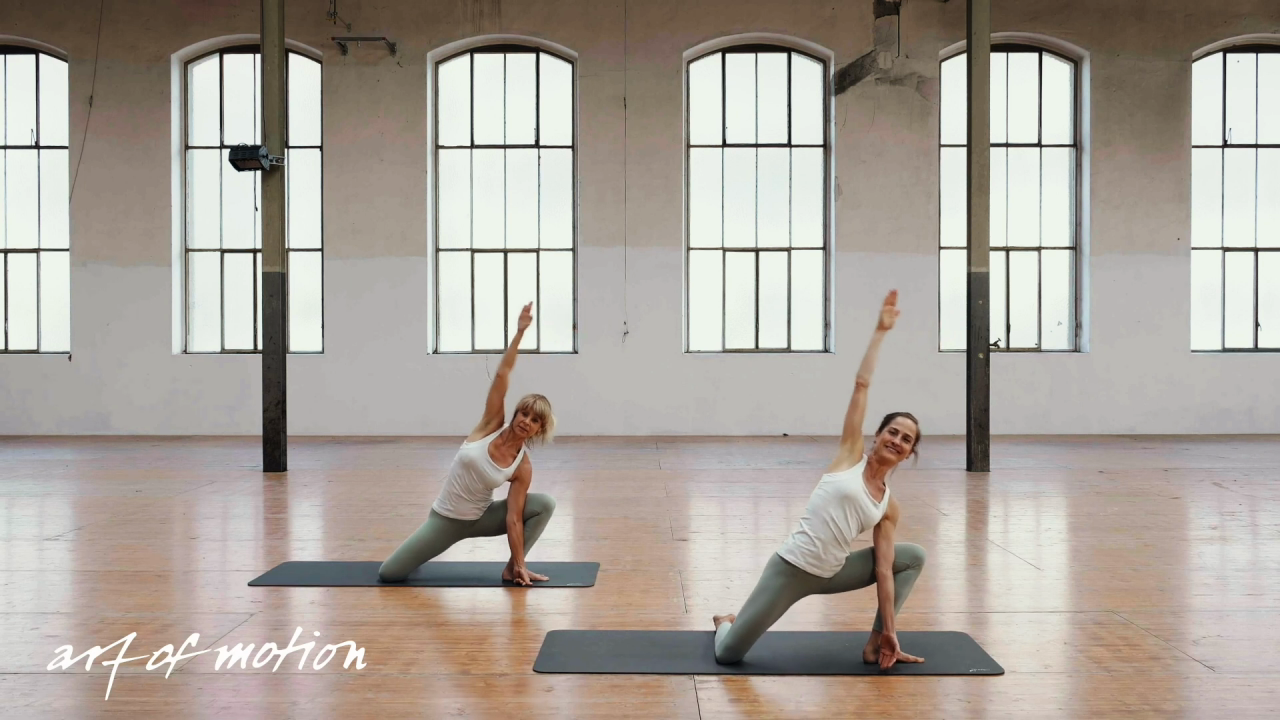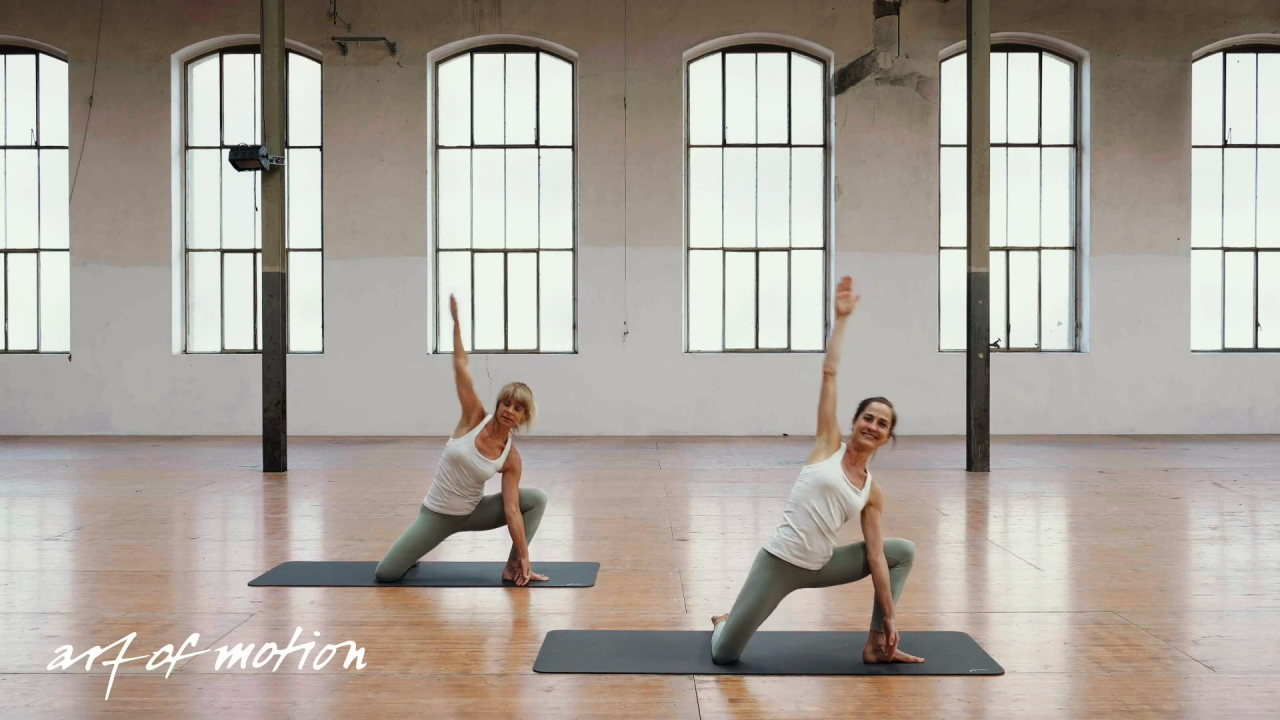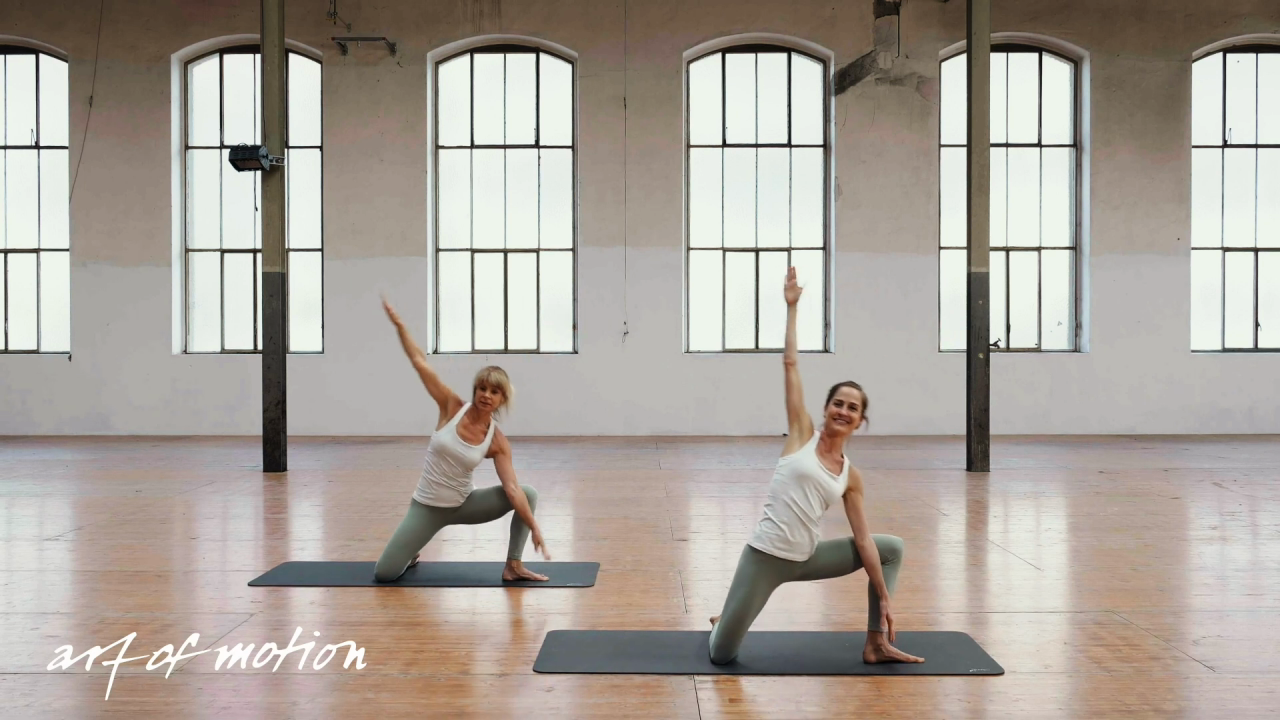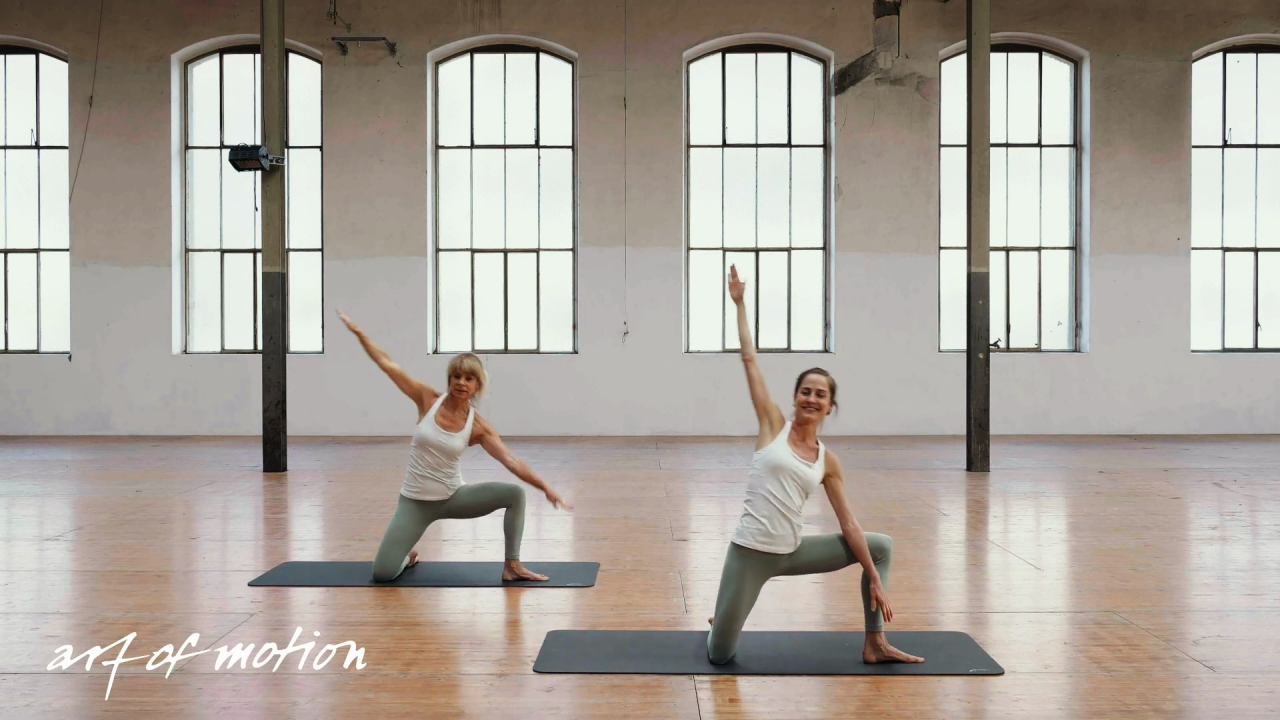
dt=0.2s
person 1, frame 1
left shoulder: (889, 508)
right shoulder: (851, 457)
left elbow: (883, 569)
right elbow: (861, 385)
left wrist: (889, 629)
right wrist: (879, 332)
left hip: (829, 576)
right hip: (790, 570)
left knee: (913, 557)
right knee: (728, 654)
left ankle: (876, 645)
right ankle: (726, 623)
person 1, frame 2
left shoulder: (872, 493)
right shoulder: (829, 447)
left elbow: (875, 555)
right elbow: (829, 374)
left wrist: (889, 615)
right wrist: (841, 319)
left hip: (818, 567)
right hip: (777, 563)
left knee: (902, 552)
right knee: (725, 655)
left ankle: (877, 644)
right ankle: (724, 622)
person 1, frame 3
left shoulder: (850, 477)
right shoulder: (803, 436)
left elbow: (861, 538)
right elbow: (791, 365)
left wrist: (883, 597)
right wrist: (792, 308)
left hip: (805, 558)
right hip: (763, 557)
left knee: (891, 548)
right knee: (722, 656)
left ankle: (876, 643)
right ankle: (722, 624)
person 1, frame 4
left shoulder: (828, 462)
right shoulder: (775, 425)
left elbow: (848, 524)
right elbow: (749, 360)
left wrist: (875, 579)
right wrist: (739, 305)
left hip: (792, 552)
right hip: (749, 553)
left knee: (880, 546)
right knee: (720, 655)
left ankle: (874, 644)
right ankle: (720, 624)
person 2, frame 1
left shoulder: (522, 468)
right shoulder: (492, 426)
left elbow: (513, 519)
right elbow: (502, 375)
left wrist: (520, 562)
right wrist: (520, 333)
left hip: (481, 518)
right hip: (445, 519)
left knee: (545, 504)
right knee: (388, 574)
left ankle: (511, 568)
right ankle: (417, 554)
person 2, frame 2
left shoulder: (511, 459)
right shoulder: (475, 418)
left elbow: (513, 509)
right elbow: (461, 367)
left wrist: (524, 555)
right wrist: (457, 322)
left hip: (473, 513)
right hip: (436, 515)
left knee: (536, 498)
right knee: (385, 574)
left ankle: (514, 567)
right ankle: (411, 554)
person 2, frame 3
left shoulder: (497, 441)
right shoulder: (452, 408)
left elbow: (515, 489)
right elbow: (420, 363)
left wrist: (534, 529)
right wrist: (398, 324)
left hip: (464, 504)
right hip: (426, 508)
left knee: (527, 494)
right knee: (384, 574)
left ankle: (513, 566)
right ankle: (409, 556)
person 2, frame 4
left shoulder: (478, 427)
right shoulder: (429, 399)
left elbow: (512, 460)
right elbow: (386, 364)
left wrist: (546, 489)
right wrist: (357, 332)
left hip: (453, 498)
right hip: (414, 502)
left knee: (515, 494)
right knee: (383, 573)
left ankle: (512, 568)
right ankle: (408, 557)
